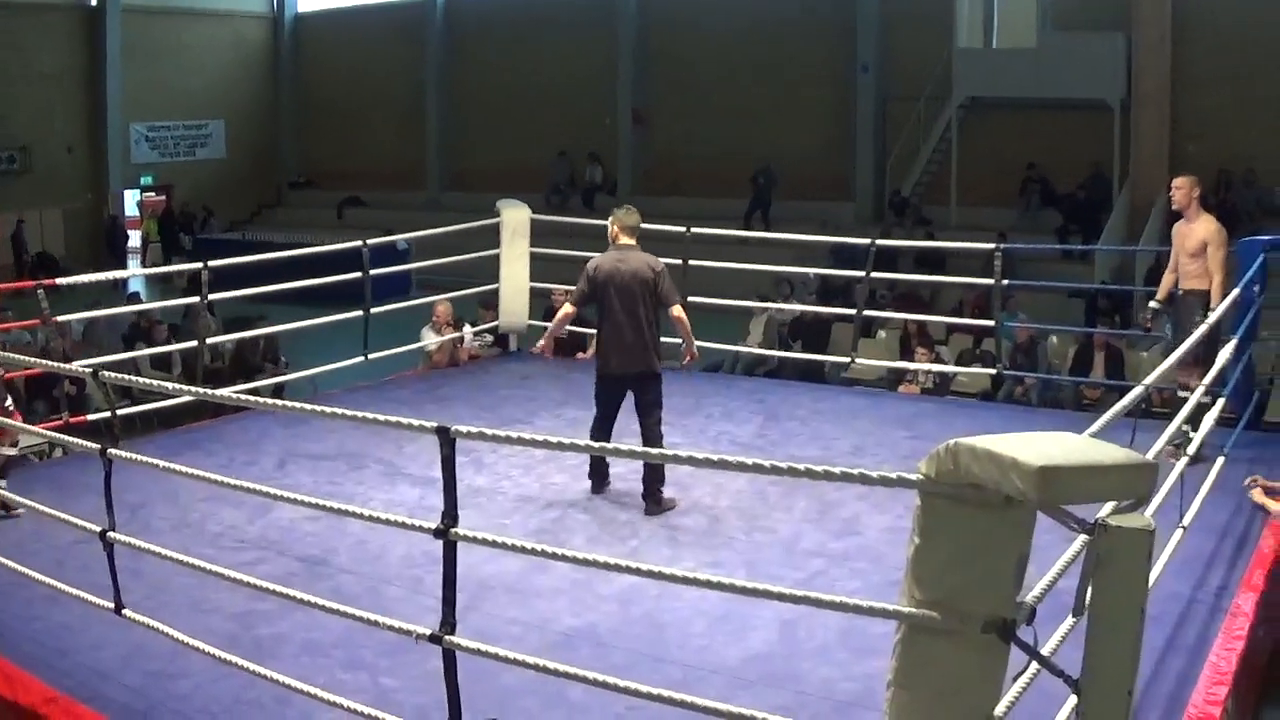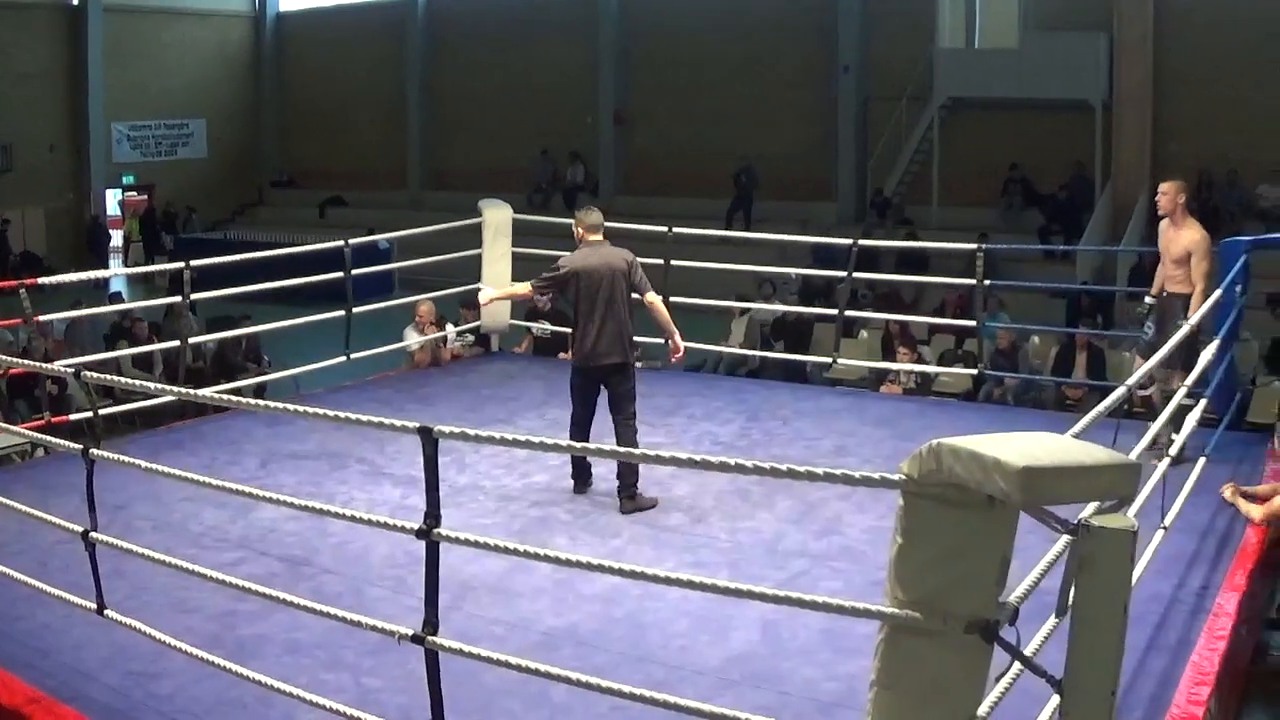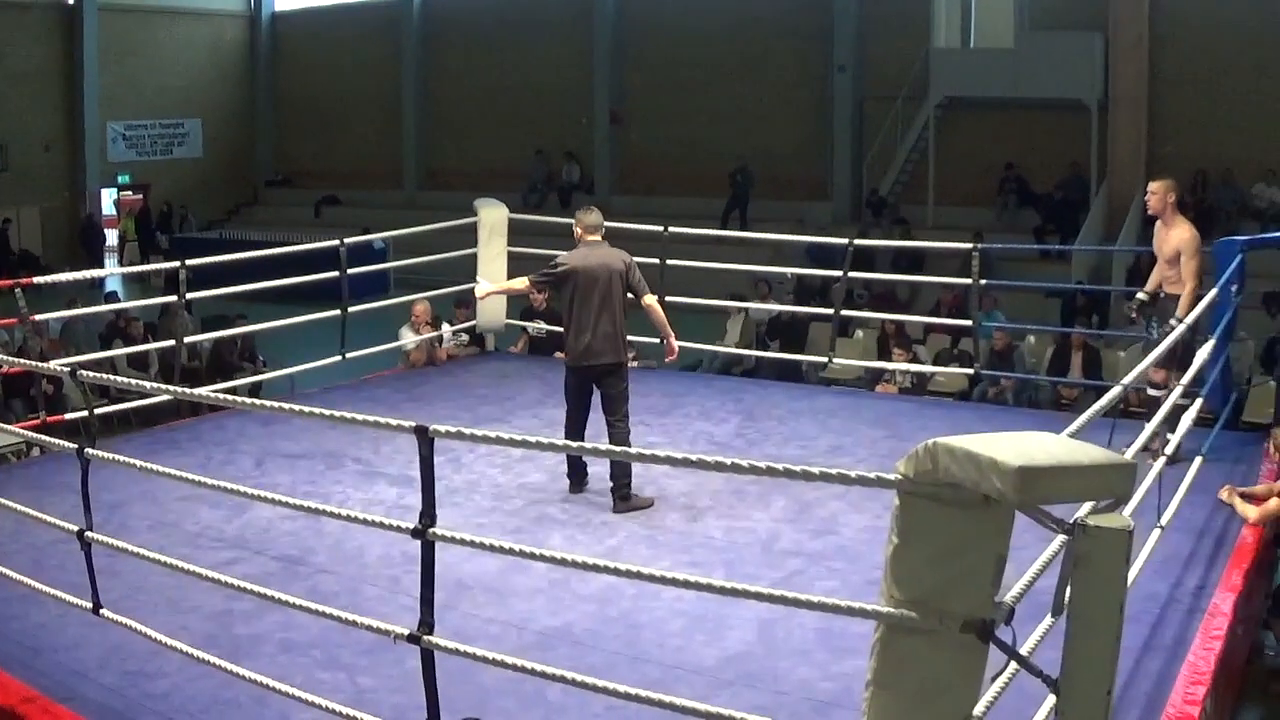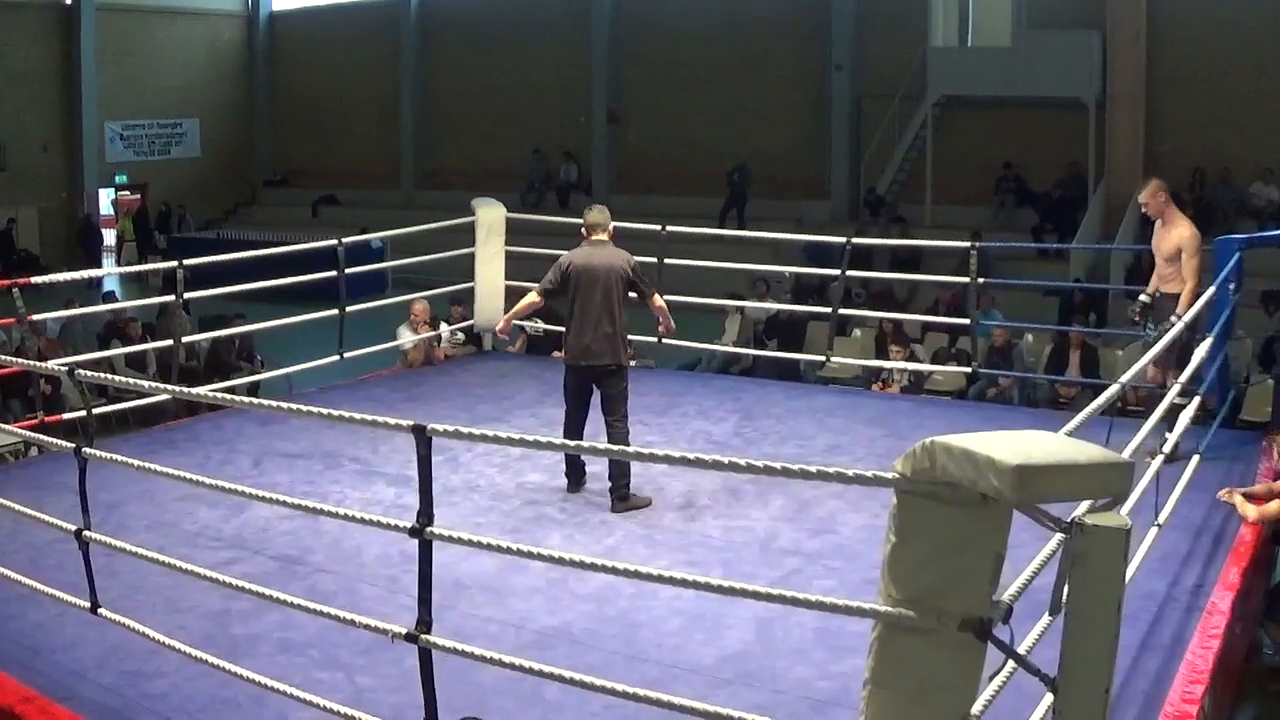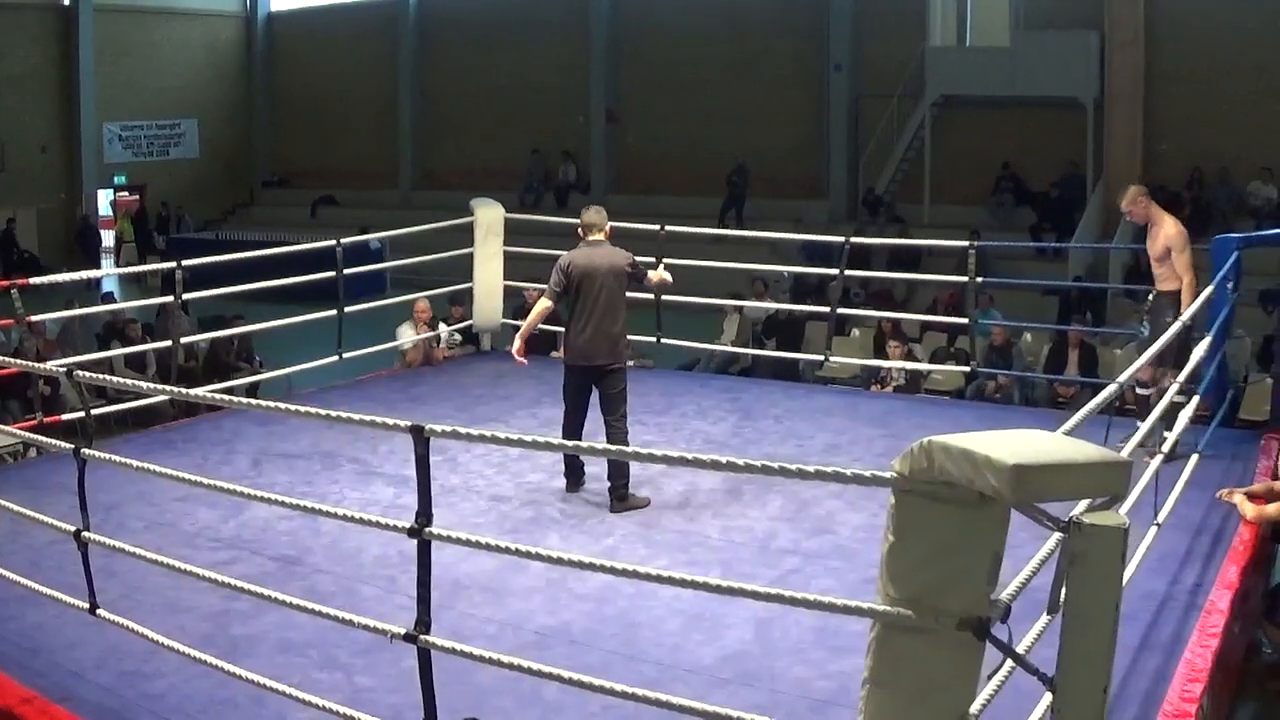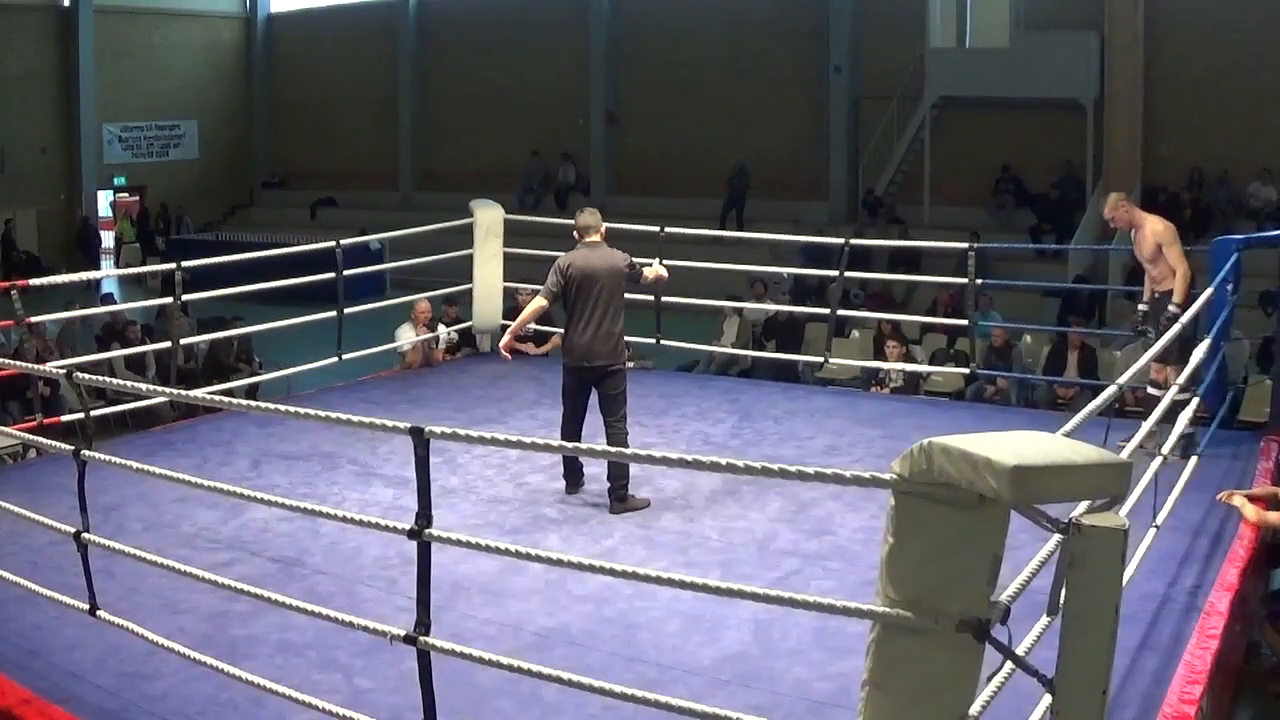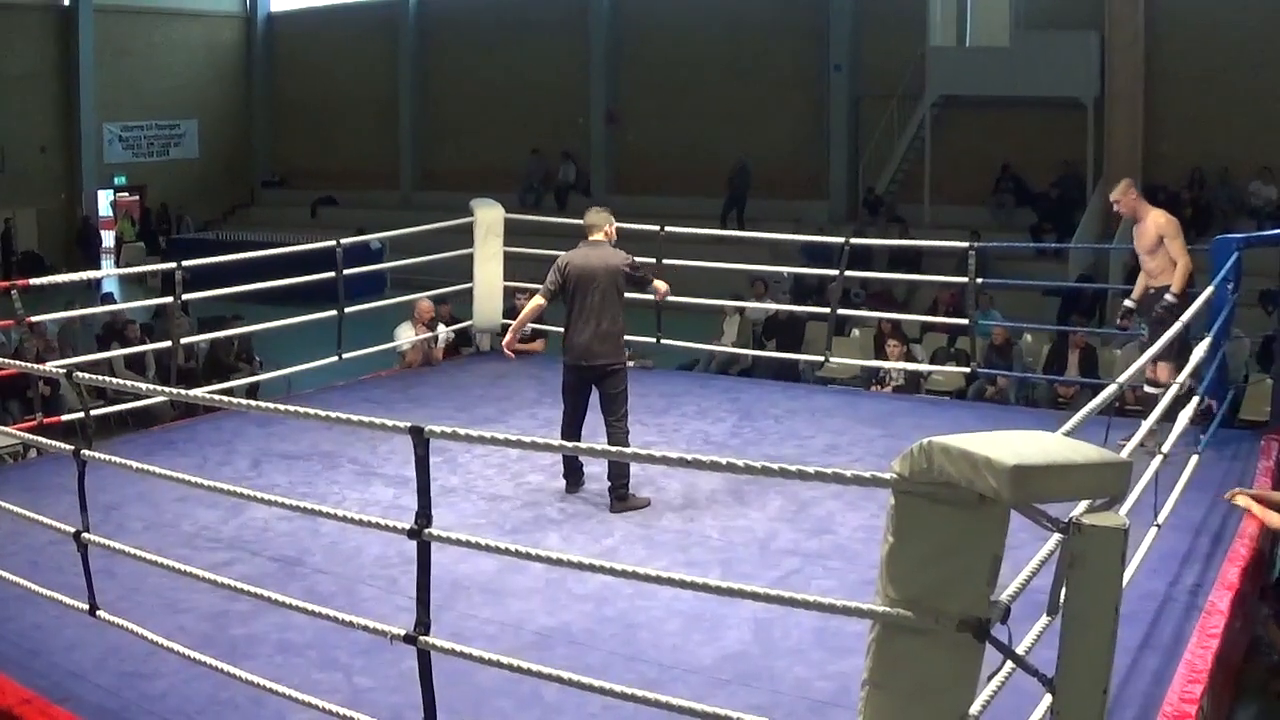
dt=0.3s
person 1, frame 1
left shoulder: (596, 266)
right shoulder: (653, 266)
left elbow: (569, 309)
right elbow: (677, 313)
left wrist: (548, 338)
right wrist: (689, 344)
left hip: (609, 362)
right hip: (646, 363)
left knee: (602, 421)
right knee: (651, 429)
left ankle: (598, 479)
right ankle: (653, 498)
person 1, frame 2
left shoulder: (570, 264)
right shoulder: (625, 258)
left elbow: (531, 289)
right elbow: (651, 299)
left wrist: (495, 295)
right wrist: (673, 335)
left hip: (584, 357)
right hip: (619, 355)
left knee: (580, 420)
right knee: (625, 423)
left ankle: (580, 479)
right ankle: (629, 495)
person 1, frame 3
left shoulder: (568, 262)
right shoulder: (622, 260)
left elbow: (527, 283)
right elbow: (648, 302)
left wrist: (492, 289)
right wrist: (669, 337)
left hip: (578, 356)
right hip: (612, 356)
left knee: (575, 420)
right knee: (617, 425)
left ankle: (576, 479)
right ankle: (622, 496)
person 1, frame 4
left shoulder: (570, 261)
right shoulder: (625, 261)
left elbow: (536, 298)
right elbow: (656, 302)
left wrist: (507, 320)
right wrist: (667, 322)
left hip: (577, 356)
right hip: (612, 356)
left knee: (574, 419)
right knee: (617, 425)
left ankle: (574, 478)
right ankle: (621, 495)
person 1, frame 5
left shoulder: (568, 261)
right shoulder: (622, 259)
left elbow: (546, 303)
right elbow: (649, 278)
left wrist: (521, 336)
right wrist: (662, 276)
left hip: (577, 355)
right hip: (611, 356)
left knee: (573, 419)
right knee: (616, 424)
left ankle: (573, 478)
right ankle: (620, 496)
person 1, frame 6
left shoulder: (566, 263)
right shoulder: (620, 260)
left elbow: (541, 302)
right elbow: (644, 275)
left wrist: (511, 333)
right wrist: (657, 271)
left hip: (576, 356)
right hip: (611, 357)
left knee: (571, 420)
right knee: (616, 426)
left ankle: (572, 479)
right ankle: (619, 496)
person 1, frame 7
left shoulder: (567, 260)
right shoulder: (622, 260)
left elbow: (540, 301)
right elbow: (659, 290)
left wrist: (513, 332)
right wrist: (662, 287)
left hip: (575, 355)
right hip: (610, 356)
left knee: (571, 419)
right knee: (617, 425)
left ankle: (572, 478)
right ankle: (620, 495)
person 2, frame 1
left shoulder: (1212, 229)
right shoulder: (1178, 228)
left elbow: (1218, 277)
left wrist: (1212, 316)
right wrist: (1155, 304)
left hip: (1200, 303)
right hip: (1179, 300)
left knee: (1196, 375)
right knee: (1182, 373)
right ankle: (1187, 431)
person 2, frame 2
left shoulder: (1197, 237)
right shoulder: (1163, 226)
left elbow: (1200, 286)
left wrist: (1189, 324)
right wrist: (1149, 299)
left hip: (1183, 306)
right hip: (1163, 301)
left knee: (1179, 378)
right knee: (1141, 367)
left ankle: (1176, 443)
right ankle: (1162, 427)
person 2, frame 3
left shoulder: (1186, 236)
right shoulder: (1158, 227)
left elbow: (1191, 286)
left wrist: (1176, 323)
right wrist: (1142, 297)
left hip: (1180, 306)
right hip: (1163, 302)
left knee: (1175, 377)
right knee: (1155, 374)
left ankle: (1172, 443)
right ankle: (1156, 436)
person 2, frame 4
left shoulder: (1187, 234)
right shoulder: (1159, 225)
left elbow: (1191, 283)
left wrist: (1175, 321)
right wrist: (1144, 299)
left hip: (1178, 306)
right hip: (1160, 302)
left knee: (1173, 376)
right knee: (1155, 374)
left ankle: (1171, 442)
right ankle: (1191, 407)
person 2, frame 5
left shoulder: (1173, 232)
right shoulder: (1151, 226)
left elbow: (1188, 279)
left hip: (1174, 304)
right hip: (1159, 301)
left knee: (1169, 375)
right knee: (1144, 372)
left ankle: (1169, 440)
person 2, frame 6
left shoulder: (1160, 229)
right shoulder: (1135, 233)
left elbow: (1183, 271)
left wrist: (1174, 310)
right wrist: (1143, 308)
left hip: (1174, 302)
right hip: (1158, 301)
left knee: (1175, 372)
right knee: (1156, 371)
left ankle: (1185, 435)
right ankle: (1148, 432)
person 2, frame 7
left shoulder: (1164, 222)
right shoulder: (1138, 229)
left elbow: (1184, 263)
left wrist: (1170, 300)
right wrist: (1130, 305)
left hip: (1170, 299)
right hip: (1151, 299)
left knee: (1165, 374)
right knee: (1151, 370)
